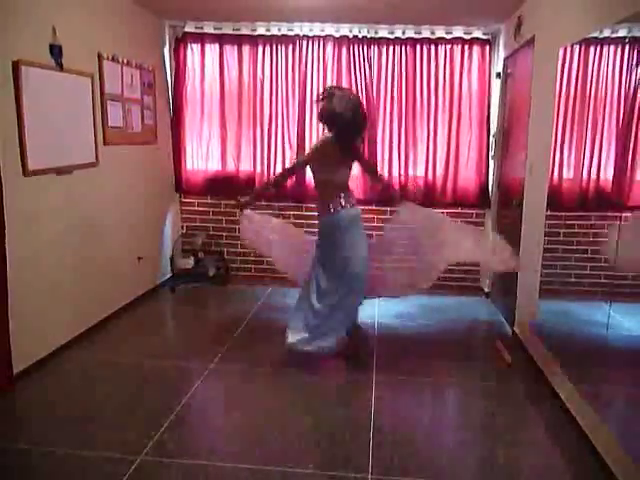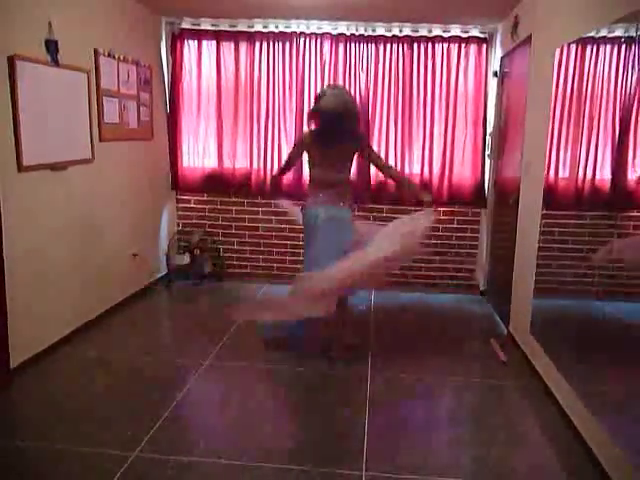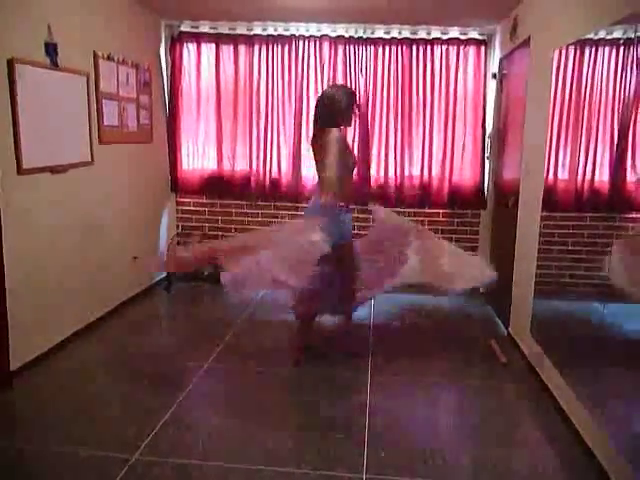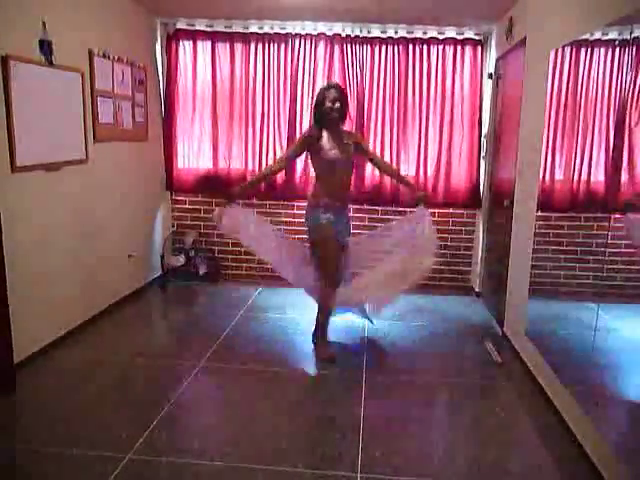
dt=1s
person 1, frame 1
left shoulder: (327, 142)
right shoulder: (349, 141)
left elbow: (290, 172)
right elbow: (373, 171)
left wrist: (252, 197)
right wrist: (394, 192)
left hip: (336, 215)
right hip: (347, 209)
left knee: (330, 278)
right knee: (329, 275)
right ankle: (349, 327)
person 1, frame 2
left shoulder: (309, 136)
right shoulder: (356, 139)
left elbow: (288, 166)
right elbow: (387, 168)
left wrist: (273, 181)
right wrist: (419, 192)
left hip: (315, 207)
right hip: (341, 208)
left knee: (321, 274)
right ankle: (340, 336)
person 1, frame 3
left shoulder: (324, 135)
right shoulder: (334, 135)
right elbow: (331, 169)
right wrist: (329, 196)
left hip: (319, 208)
right hip: (333, 212)
left knee: (320, 278)
right knee: (348, 276)
left ankle: (302, 341)
person 1, frame 4
left shoulder: (350, 138)
right shoulder: (314, 135)
left elbow: (380, 163)
right elbow: (282, 162)
left wrist: (412, 187)
right wrist: (246, 186)
left hip: (340, 212)
right hip: (321, 210)
left knee: (333, 276)
right knee: (330, 277)
left ankle: (320, 330)
right ankle: (321, 339)
